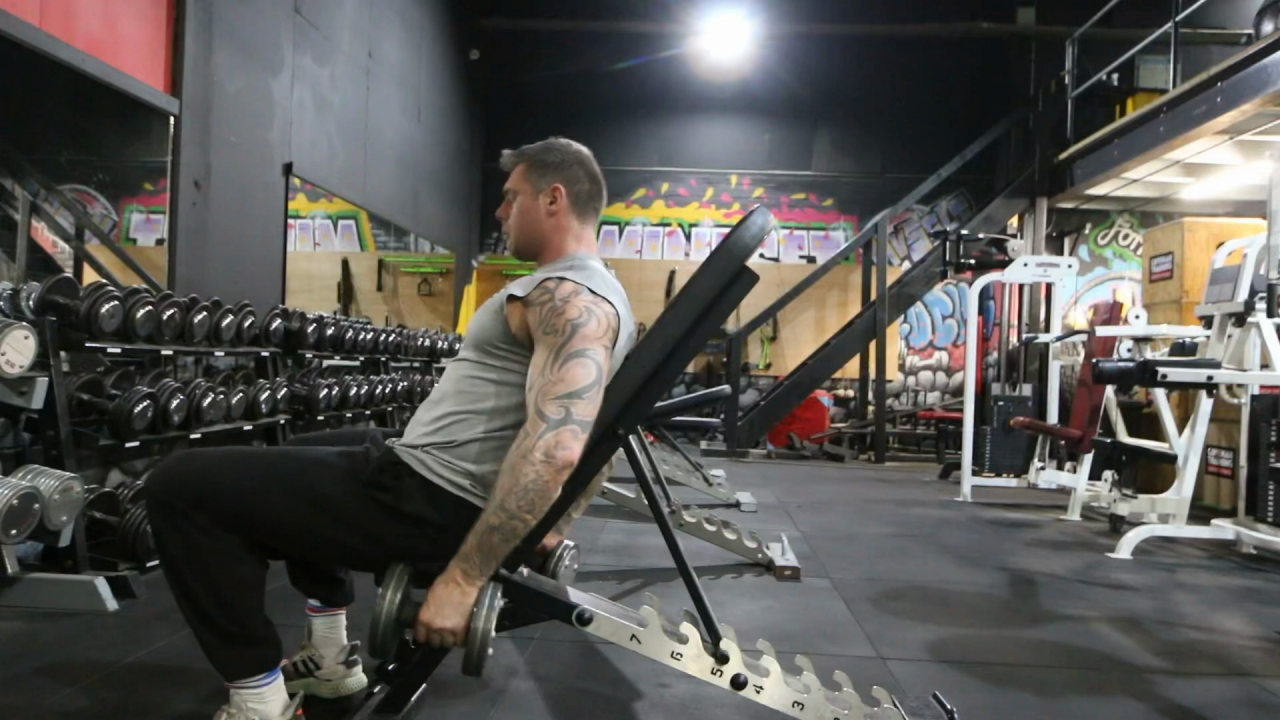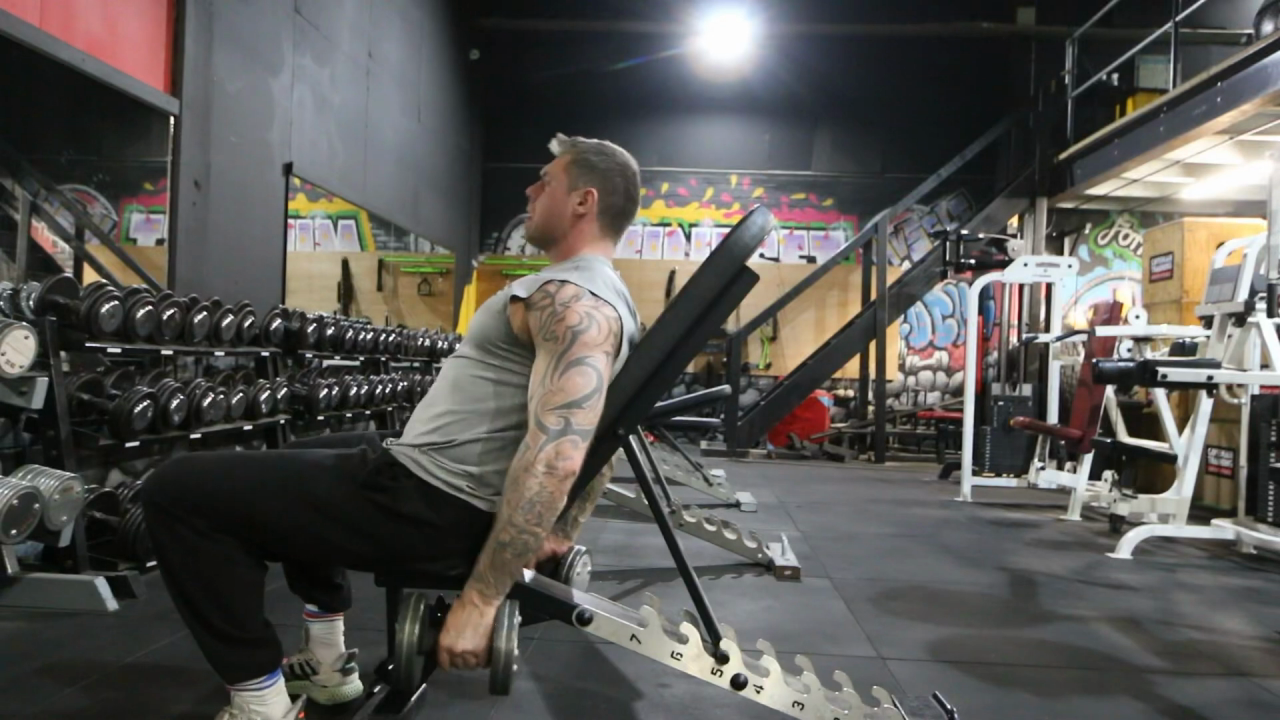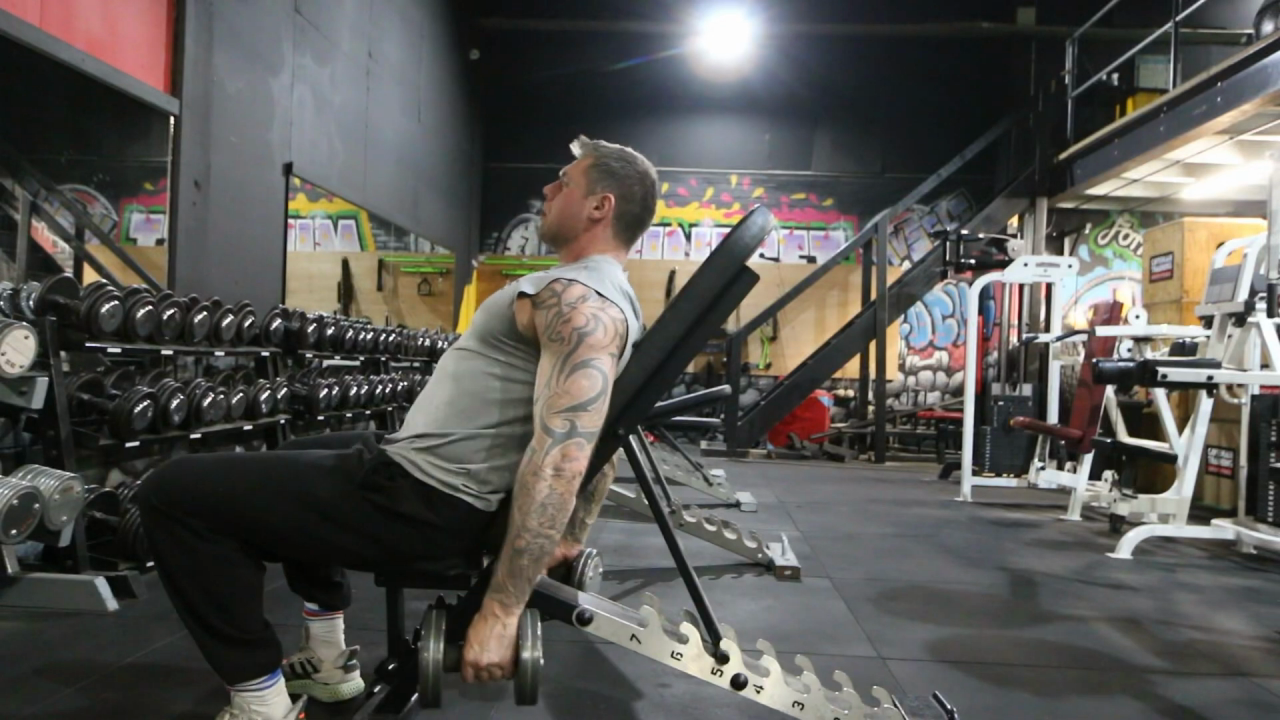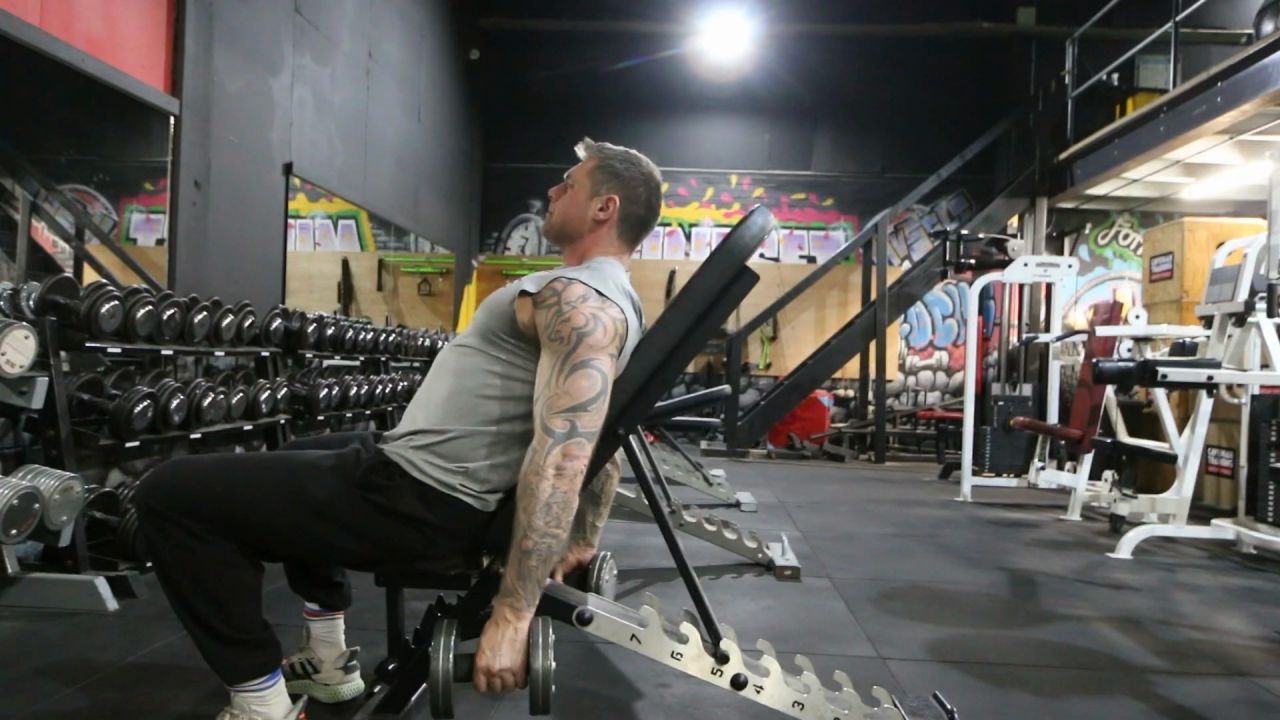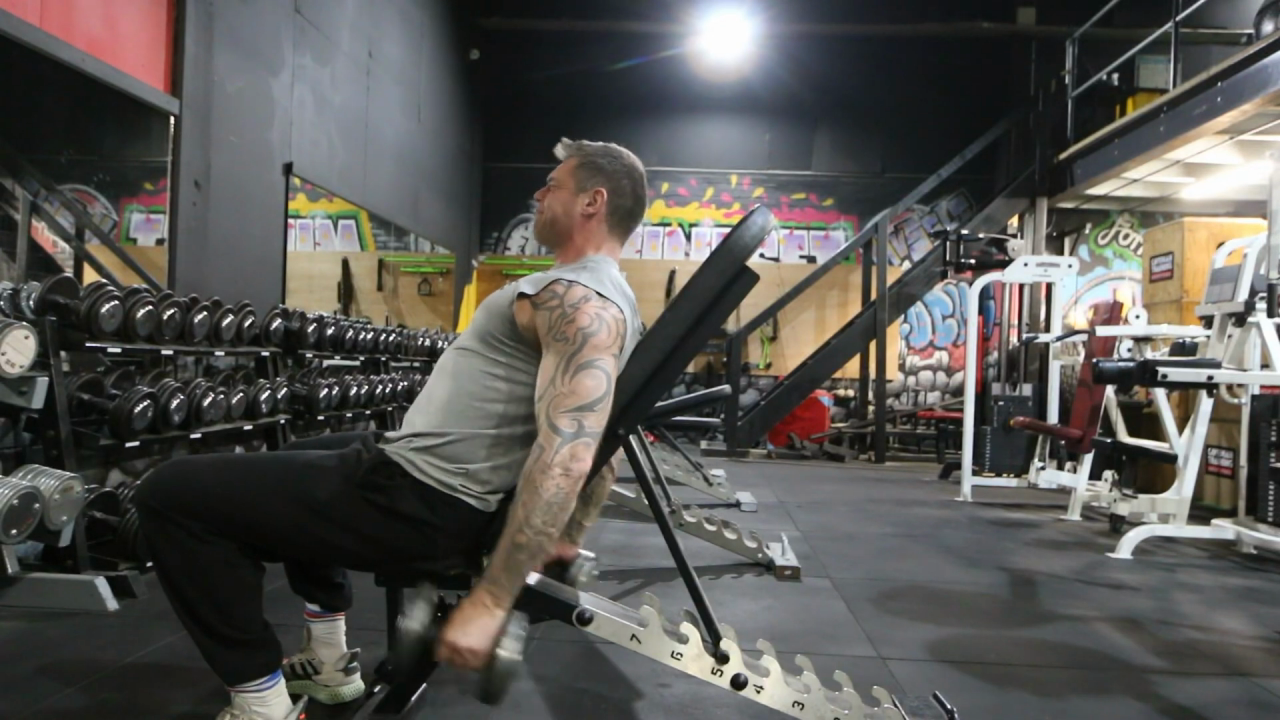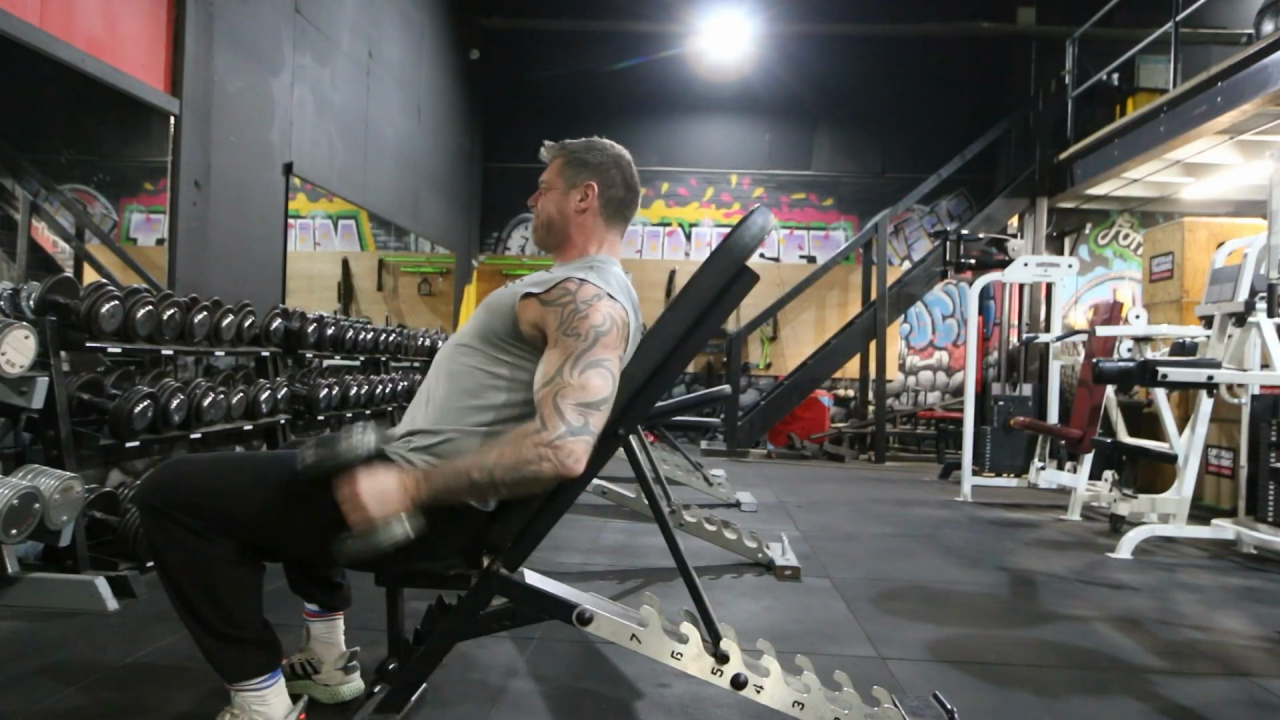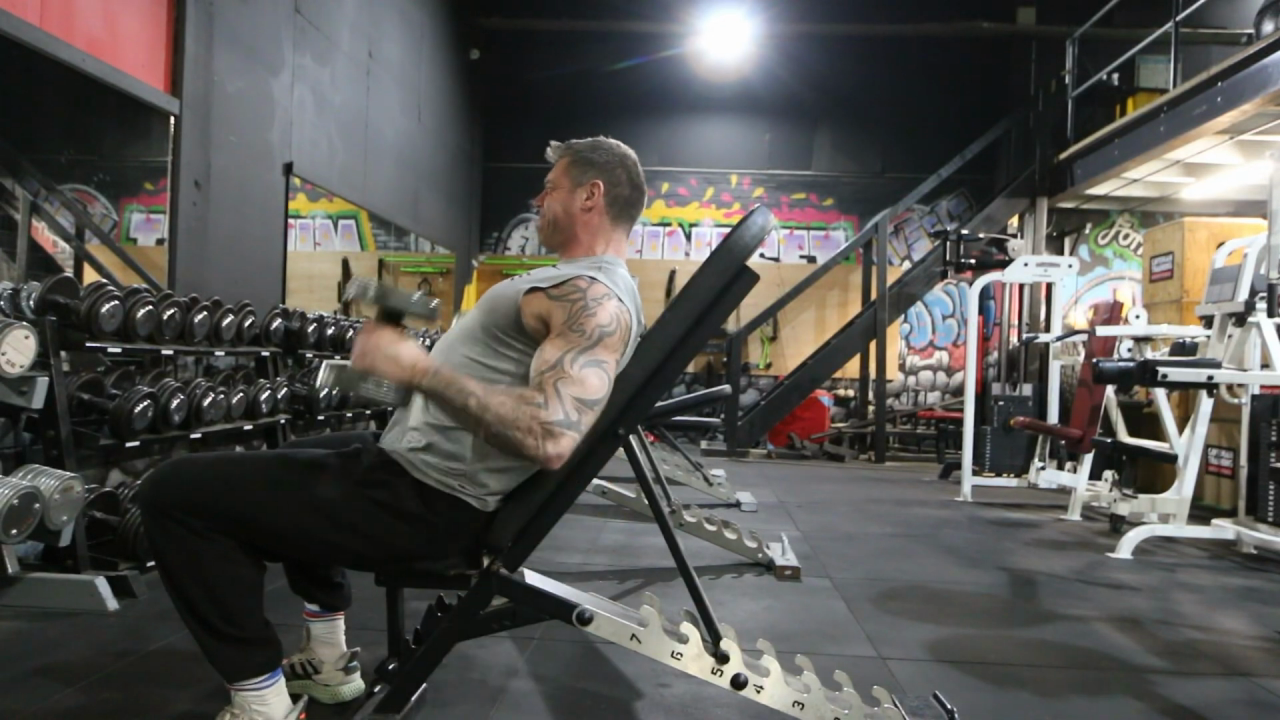
dt=0.3s
person 1, frame 1
left shoulder: (570, 298)
right shoulder: (590, 296)
left elbow: (554, 448)
right elbow: (586, 440)
left wrist: (463, 579)
right wrist: (552, 529)
left hip: (429, 500)
right hip: (435, 480)
left knee: (180, 486)
right knee: (301, 455)
right ankle: (329, 656)
person 1, frame 2
left shoulder: (573, 300)
right shoulder: (595, 297)
left elbow: (555, 456)
right elbow: (581, 443)
left wrist: (479, 599)
right wrist: (562, 535)
left hip: (427, 502)
right hip: (441, 487)
left knee: (178, 491)
right knee: (296, 464)
right ankle: (327, 662)
person 1, frame 3
left shoulder: (580, 300)
right shoulder: (603, 300)
left elbow: (560, 456)
right elbow: (592, 443)
left wrist: (500, 611)
right wrist: (571, 538)
left hip: (422, 500)
right hip: (435, 484)
left knee: (174, 493)
right knee: (297, 456)
right ankle: (328, 659)
person 1, frame 4
left shoulder: (580, 300)
right shoulder: (606, 301)
left elbow: (560, 454)
right elbow: (594, 444)
left wrist: (511, 615)
right wrist: (583, 542)
left hip: (419, 498)
right hip: (436, 485)
left knee: (171, 494)
right knee: (297, 463)
right ankle: (328, 661)
person 1, frame 5
left shoulder: (579, 301)
right shoulder: (597, 297)
left elbow: (566, 458)
right elbow: (589, 443)
left wrist: (488, 598)
right wrist: (571, 535)
left hip: (422, 499)
right hip: (431, 479)
left knee: (171, 494)
right knee: (295, 460)
right ankle: (327, 661)
person 1, frame 6
left shoulder: (588, 301)
right shoulder: (587, 290)
left elbow: (563, 449)
right elbow: (566, 430)
left wrist: (410, 486)
left hip: (429, 497)
right hip: (426, 477)
left knee: (173, 493)
right knee: (296, 469)
right ankle: (326, 660)
person 1, frame 7
left shoulder: (594, 300)
right shoulder: (587, 285)
left elbow: (548, 436)
left wrist: (418, 367)
right wrist: (422, 361)
left hip: (427, 500)
right hip: (429, 474)
left knee: (176, 492)
right knee: (293, 463)
right ankle: (327, 661)
